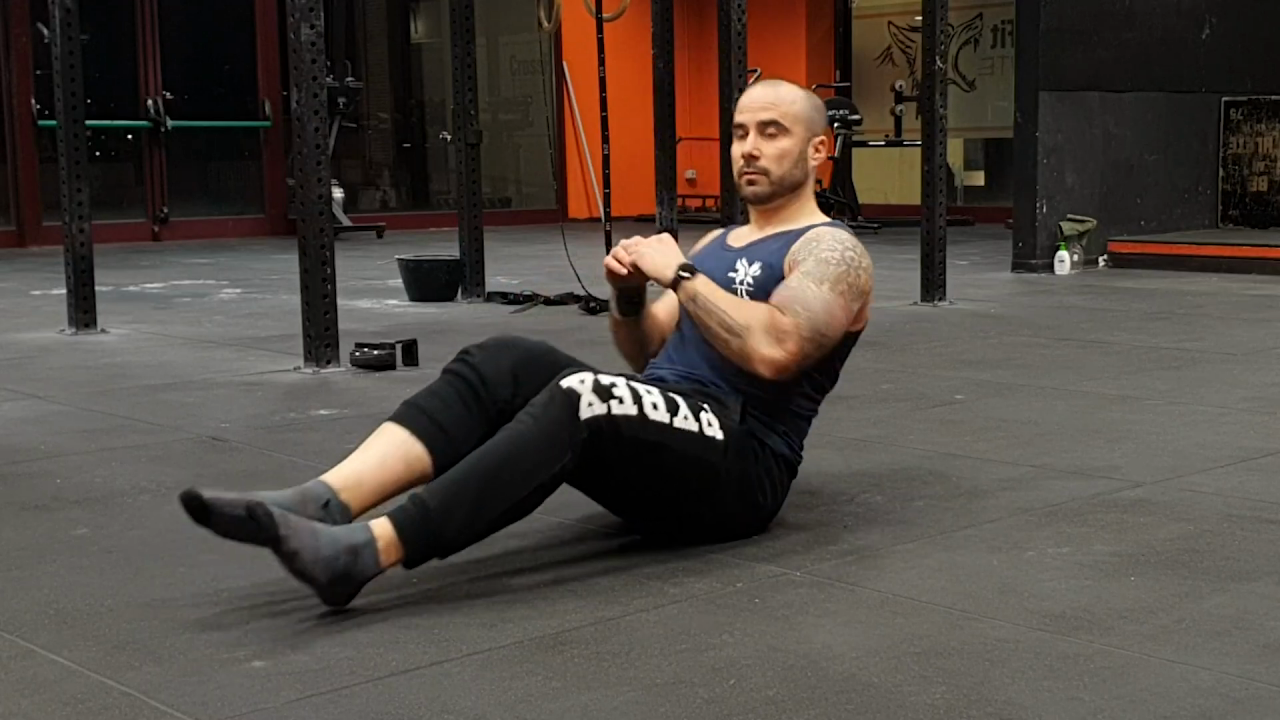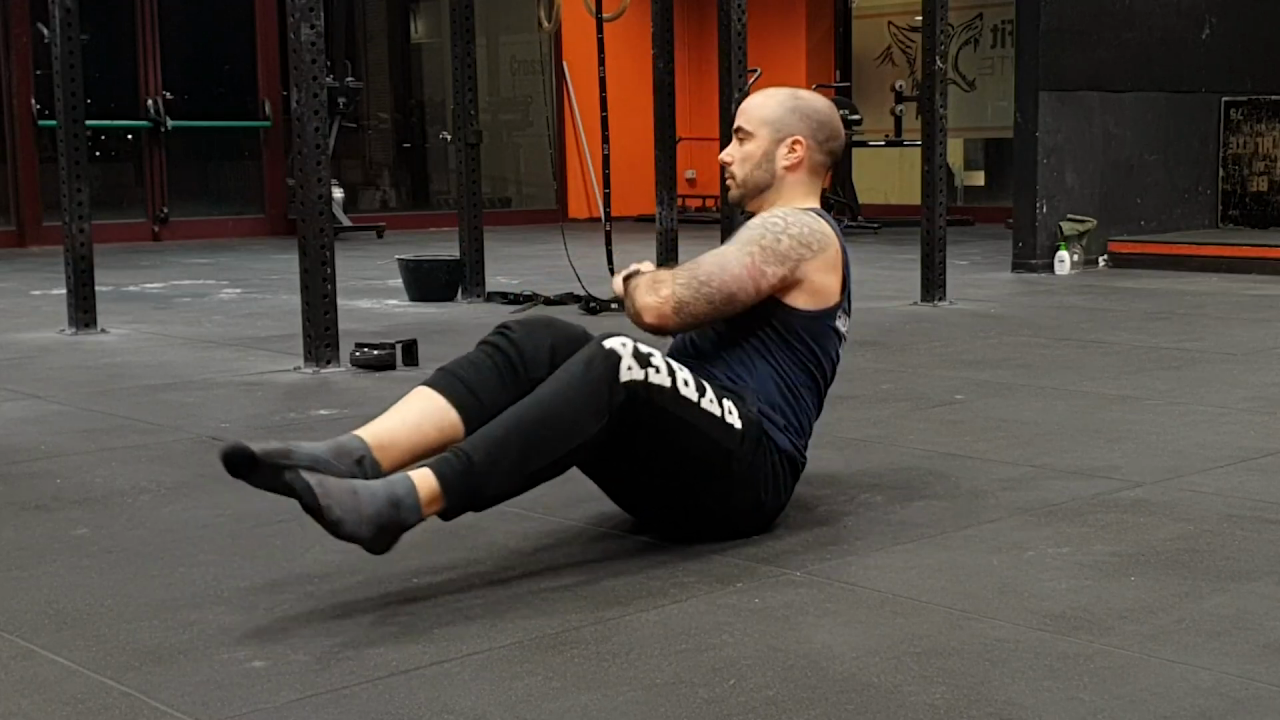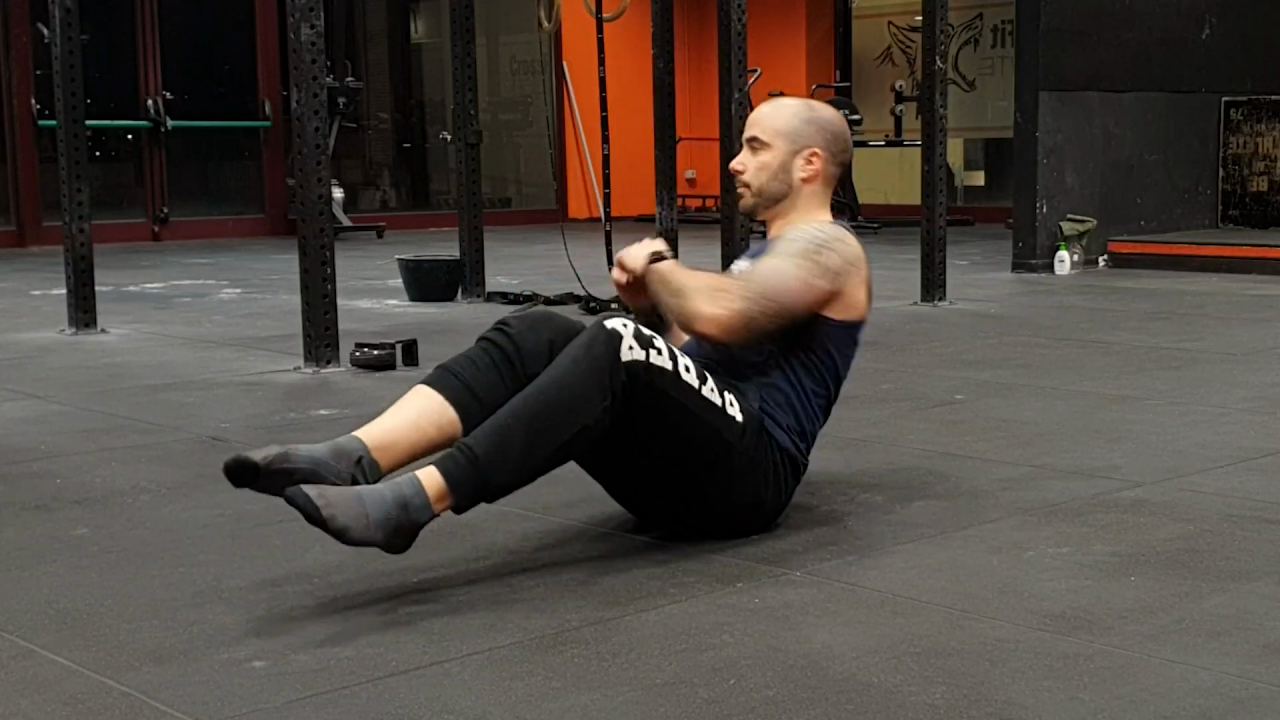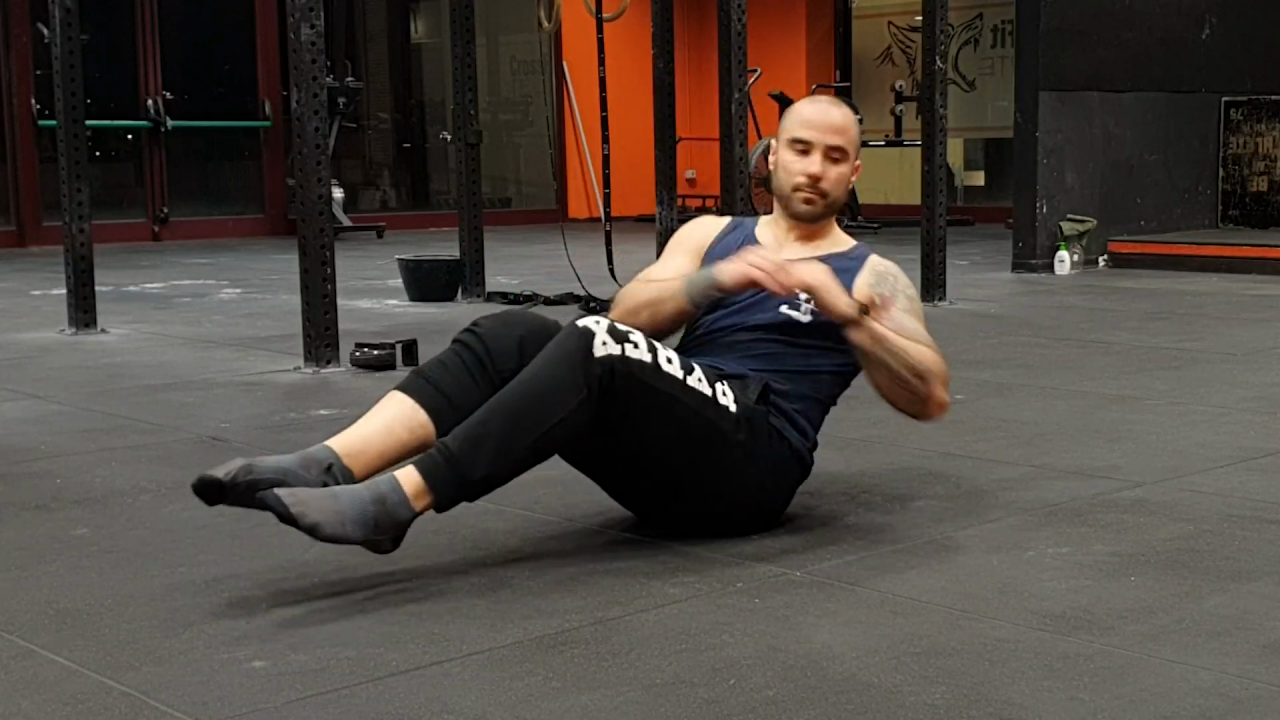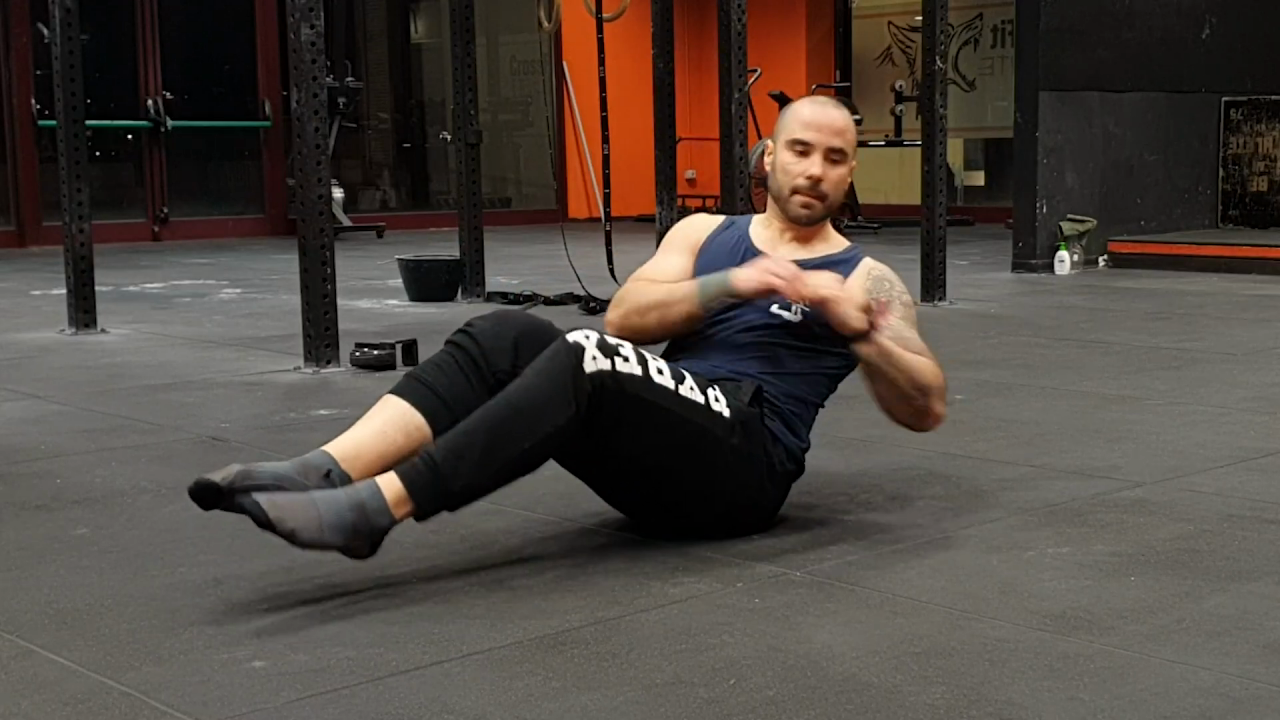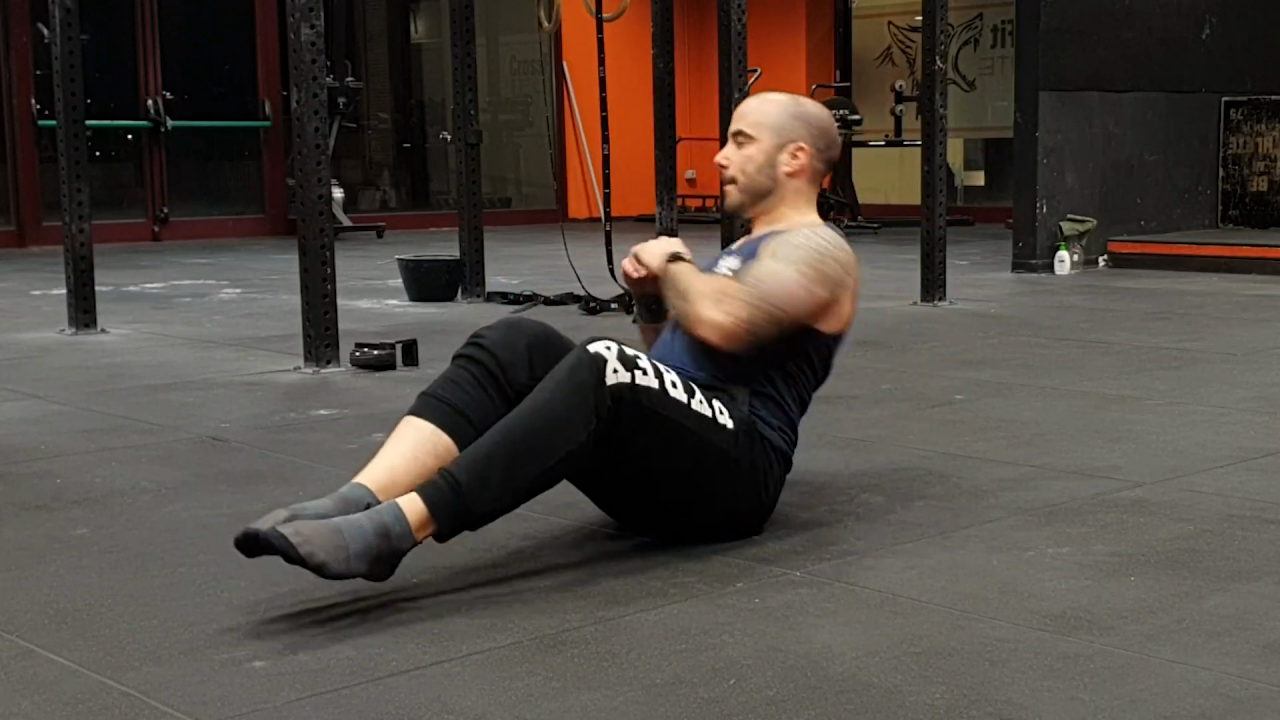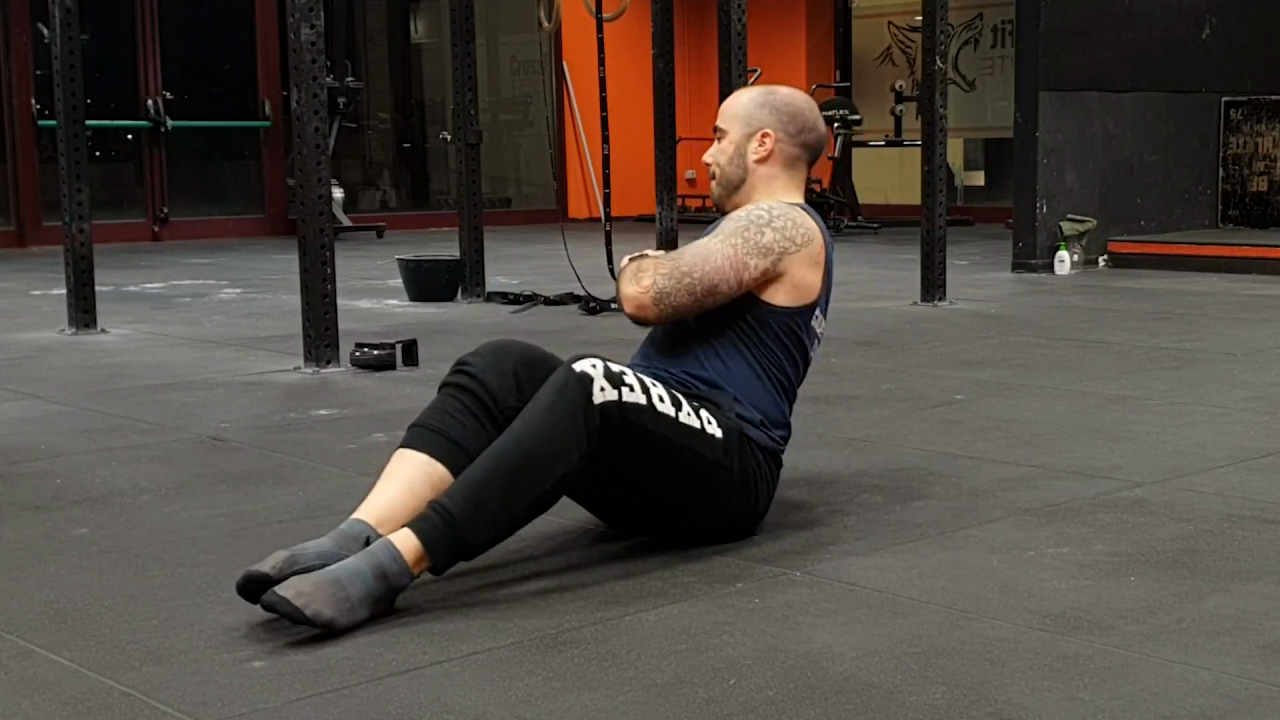
dt=0.3s
person 1, frame 1
left shoulder: (832, 253)
right shoulder: (719, 244)
left elbow: (772, 352)
right elbow: (645, 354)
left wrist: (681, 274)
right wrist: (629, 292)
left hip: (738, 468)
right hip: (655, 441)
left knee: (582, 399)
right knee: (506, 364)
left ankle: (364, 551)
right ankle: (322, 502)
person 1, frame 2
left shoulder: (794, 234)
right shoulder: (772, 239)
left elbow: (658, 306)
left wrist: (637, 281)
right wrist: (649, 289)
left hip: (741, 472)
right hip: (667, 455)
left knee: (616, 363)
right knee: (537, 341)
left ankle: (403, 499)
right ankle: (353, 459)
person 1, frame 3
left shoulder: (825, 247)
right shoulder: (775, 252)
left elbow: (717, 316)
left wrist: (656, 264)
right wrist: (647, 293)
left hip: (744, 470)
right hip: (668, 457)
left knee: (620, 344)
right knee: (536, 336)
left ankle: (413, 500)
right ankle: (349, 461)
person 1, frame 4
left shoulder: (873, 276)
right shoulder: (712, 235)
left elbow: (928, 396)
right elbow: (629, 313)
left wrist: (853, 312)
right wrist: (725, 278)
left hip: (748, 463)
right hip: (659, 449)
left knee: (593, 347)
right knee: (510, 337)
left ankle: (393, 501)
right ankle: (322, 469)
person 1, frame 5
left shoulder: (866, 279)
right shoulder: (704, 233)
left elbow: (925, 407)
right elbow: (625, 317)
left wrist: (860, 327)
right wrist: (735, 284)
left hip: (739, 463)
right hip: (650, 447)
left knee: (585, 357)
right knee: (506, 337)
left ankle: (374, 508)
right ankle: (323, 473)
person 1, frame 6
left shoulder: (815, 251)
right shoulder: (747, 248)
left elbow: (721, 324)
left wrist: (670, 263)
right wrist: (655, 284)
left hip: (730, 468)
right hip: (649, 451)
left knee: (604, 368)
right knee: (517, 344)
left ankle: (394, 529)
right ankle: (355, 504)
person 1, frame 7
left shoulder: (778, 225)
right shoulder: (757, 234)
left elbow: (643, 297)
left wrist: (642, 264)
right wrist: (658, 272)
left hip: (724, 470)
right hip: (642, 452)
left knee: (592, 383)
right knee: (503, 368)
left ankle: (392, 563)
right ankle: (357, 539)
